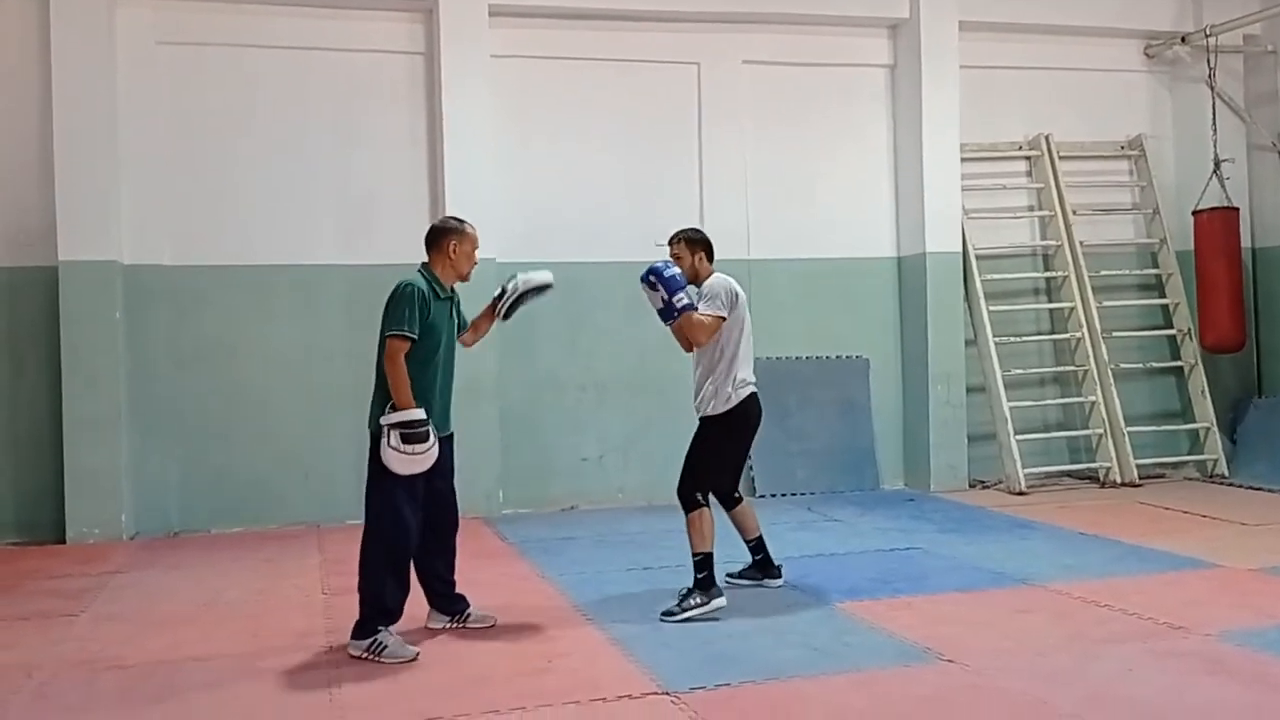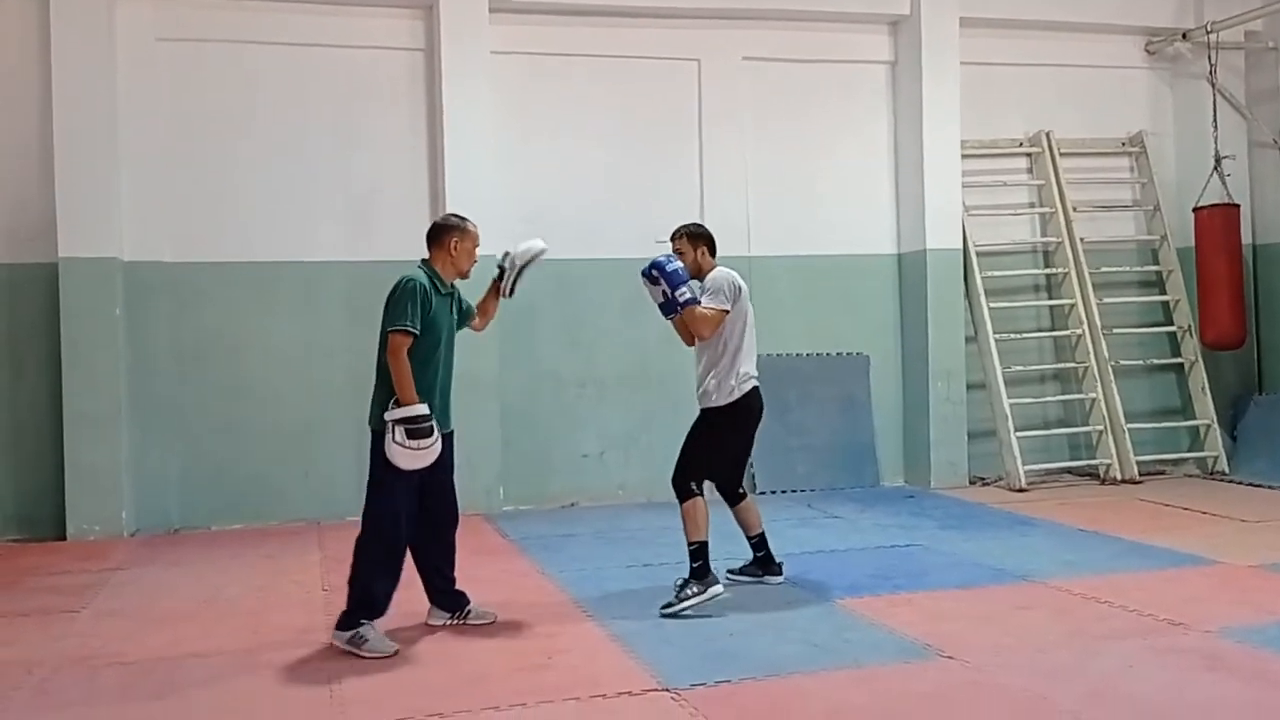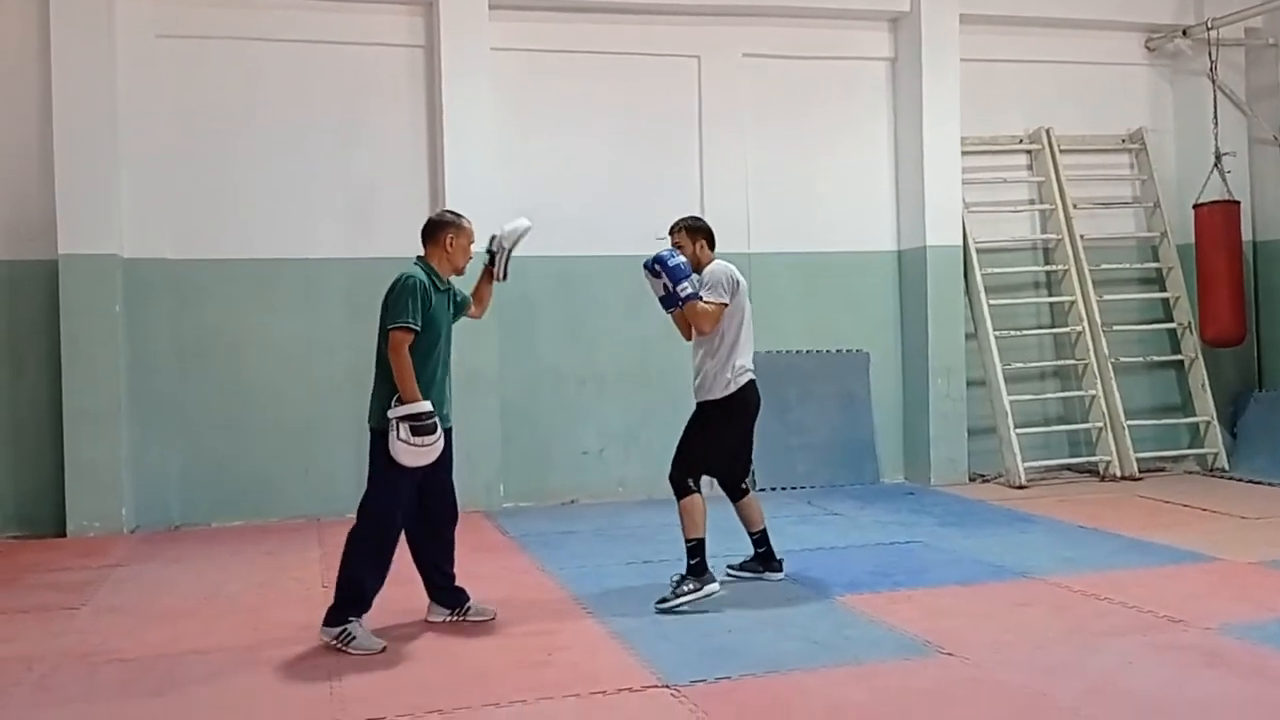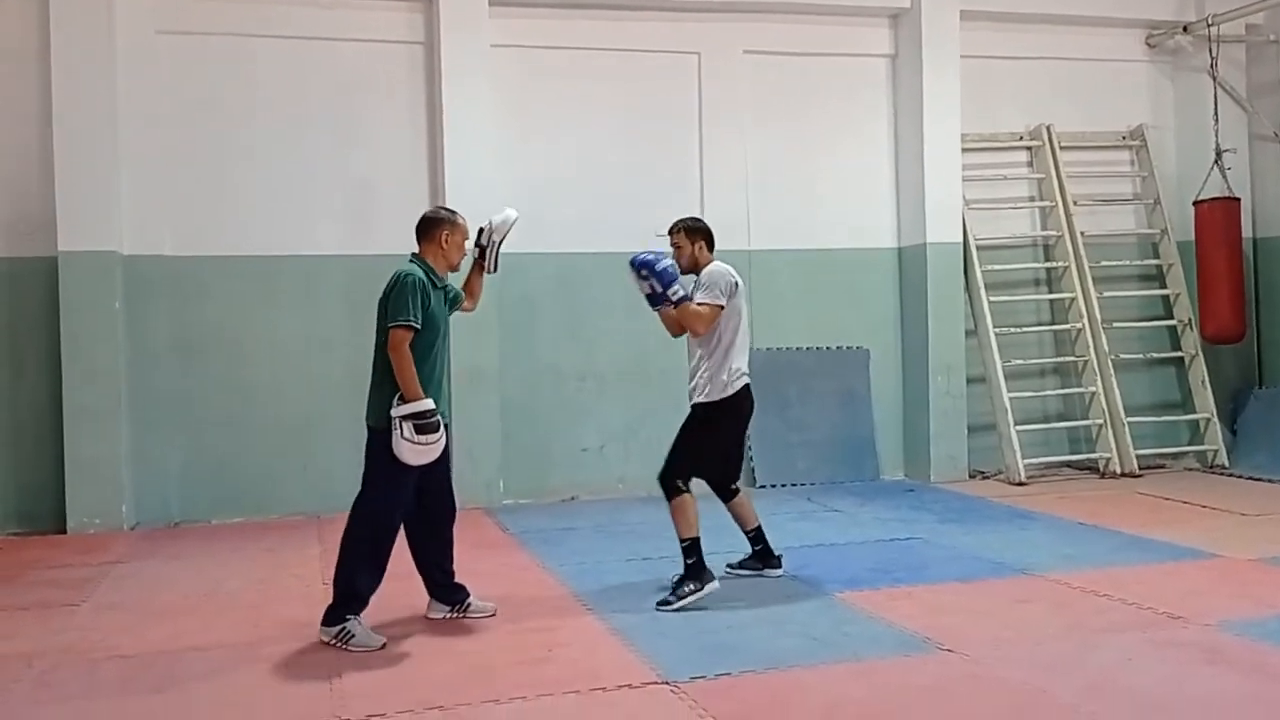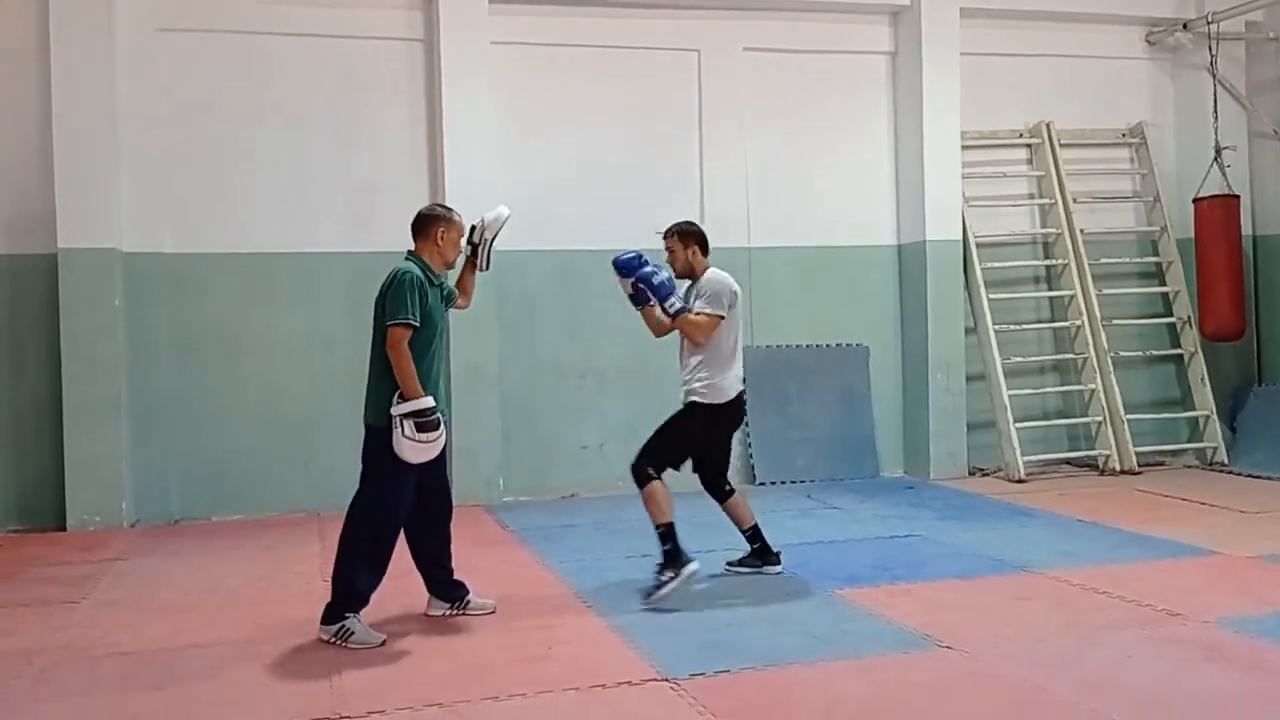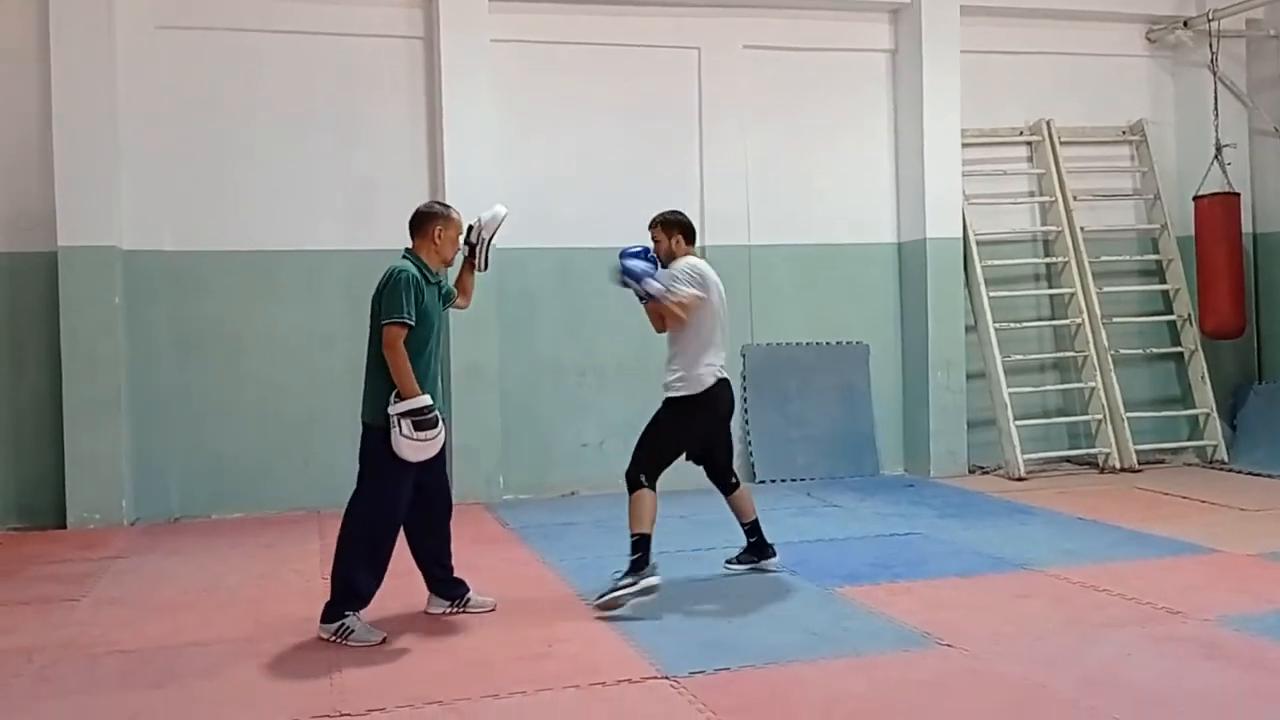
dt=0.1s
person 1, frame 1
left shoulder: (448, 297)
right shoulder: (412, 291)
left elbow: (465, 337)
right elbow: (393, 357)
left wrist: (498, 307)
left hip: (438, 431)
left knee: (440, 521)
right knee: (394, 527)
left ankle: (446, 606)
right ankle: (371, 630)
person 1, frame 2
left shoulder: (448, 293)
right shoulder: (414, 286)
left elbow: (480, 320)
right elbow: (396, 352)
left wrist: (501, 283)
right wrist: (413, 413)
left hip: (436, 427)
left knee: (439, 517)
right knee: (388, 522)
left ankle: (446, 602)
right ankle: (355, 621)
person 1, frame 3
left shoulder: (443, 289)
right shoulder: (412, 282)
left elbow: (476, 308)
right elbow: (397, 349)
left wrist: (492, 270)
right wrist: (415, 409)
left hip: (435, 423)
left knee: (438, 514)
right knee: (383, 518)
left ankle: (445, 598)
right ankle: (343, 618)
person 1, frame 4
left shoulder: (437, 284)
right shoulder: (410, 280)
left elbow: (468, 301)
right elbow: (397, 347)
left wrist: (482, 261)
right wrist: (419, 407)
right hip: (398, 422)
left knee: (436, 511)
right knee: (378, 515)
left ankle: (445, 595)
right ankle: (341, 616)
person 1, frame 5
left shoulder: (433, 281)
right shoulder: (407, 278)
left elbow: (462, 299)
right elbow: (396, 345)
left wrist: (476, 259)
right wrist: (418, 404)
right hip: (396, 421)
left knee: (433, 509)
right knee: (378, 514)
left ankle: (444, 592)
right ankle: (340, 614)
person 1, frame 6
left shoulder: (431, 280)
right shoulder: (403, 277)
left elbow: (461, 298)
right elbow: (391, 344)
left wrist: (476, 257)
right wrist: (416, 403)
right hip: (394, 420)
left knee: (433, 506)
right knee: (376, 513)
left ankle: (445, 591)
right ankle: (340, 613)
person 2, frame 1
left shoulder: (719, 286)
right shoulder: (710, 291)
left elbow: (701, 334)
right elbow: (691, 343)
left wrist: (678, 293)
right wrist: (665, 306)
left hip: (729, 408)
right hip: (736, 407)
left knee: (692, 491)
right knee: (725, 490)
left ankle: (705, 587)
right ankle: (764, 565)
person 2, frame 2
left shoulder: (721, 279)
right shoulder: (712, 285)
left elbow: (705, 329)
right elbow: (691, 338)
left wrist: (681, 288)
right wrist: (666, 299)
left hip: (730, 402)
right hip: (737, 401)
left knee: (686, 479)
right knee: (730, 484)
left ankle: (701, 575)
right ankle: (765, 562)
person 2, frame 3
left shoulder: (719, 272)
right shoulder: (709, 278)
left elbow: (705, 323)
right elbow: (690, 332)
left wrist: (682, 282)
right wrist: (667, 293)
left hip: (726, 395)
right hip: (735, 395)
left knee: (683, 475)
right knee: (733, 480)
left ankle: (698, 572)
right ankle: (766, 558)
person 2, frame 4
left shoulder: (718, 275)
right shoulder: (701, 283)
left elbow: (700, 325)
right elbow: (678, 327)
left wrist: (673, 287)
right wrist: (655, 289)
left hip: (720, 398)
right hip: (724, 398)
left knee: (673, 478)
right knee: (723, 481)
left ankle: (697, 573)
right ankle: (764, 555)
person 2, frame 5
left shoulder: (716, 282)
right shoulder: (696, 289)
left elbow: (698, 334)
right elbow: (661, 329)
left wrist: (668, 296)
right wrist: (638, 291)
left hip: (713, 401)
right hip: (717, 401)
left knee: (646, 466)
right knee: (716, 482)
left ankle: (674, 559)
right ankle: (762, 552)
person 2, frame 6
left shoulder: (688, 269)
right shoulder: (687, 274)
left elbow: (682, 312)
right elbow: (662, 325)
left wrist: (647, 280)
right wrist: (642, 288)
left hip: (693, 397)
right hip: (715, 392)
left knee: (640, 473)
right knee: (721, 472)
left ankle: (639, 568)
right ankle: (759, 548)
